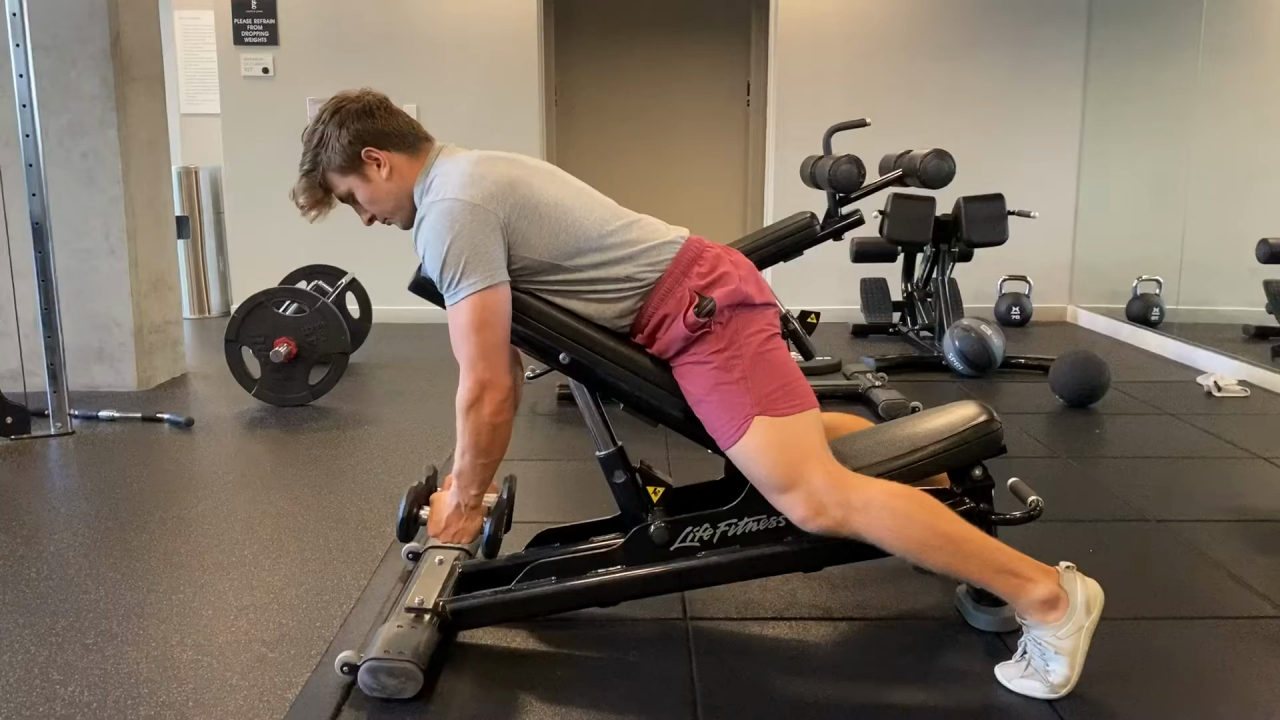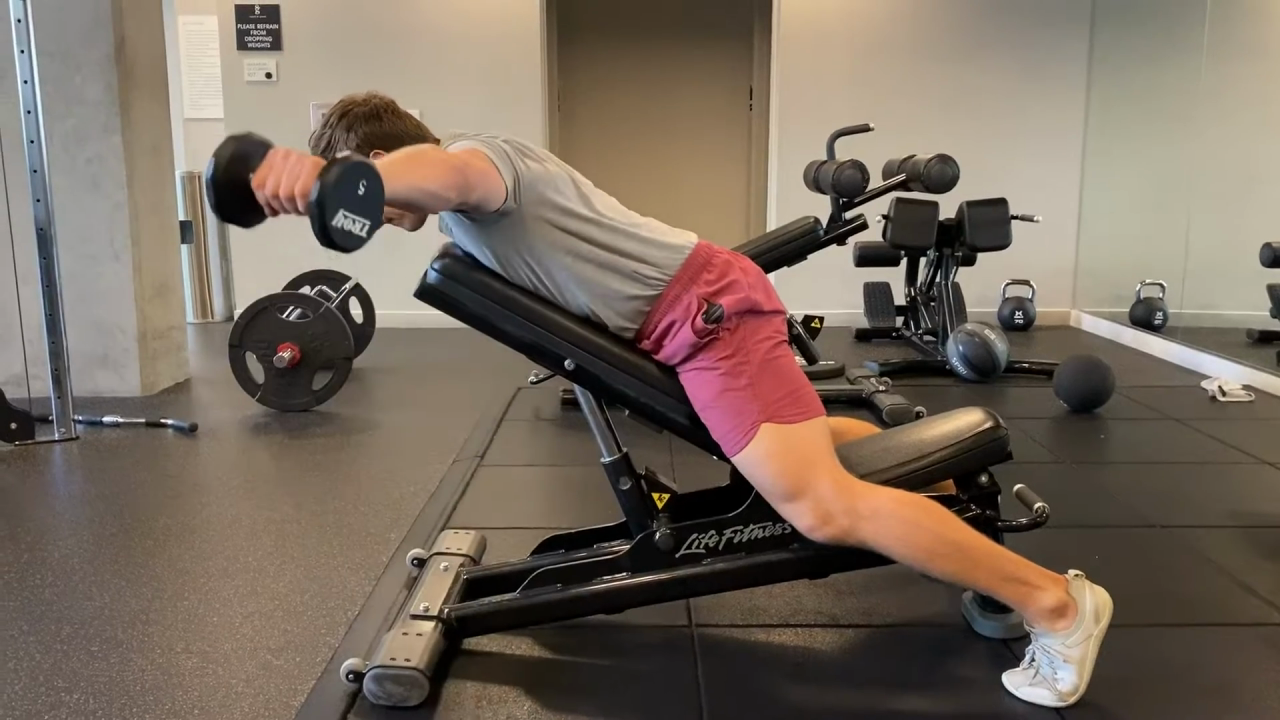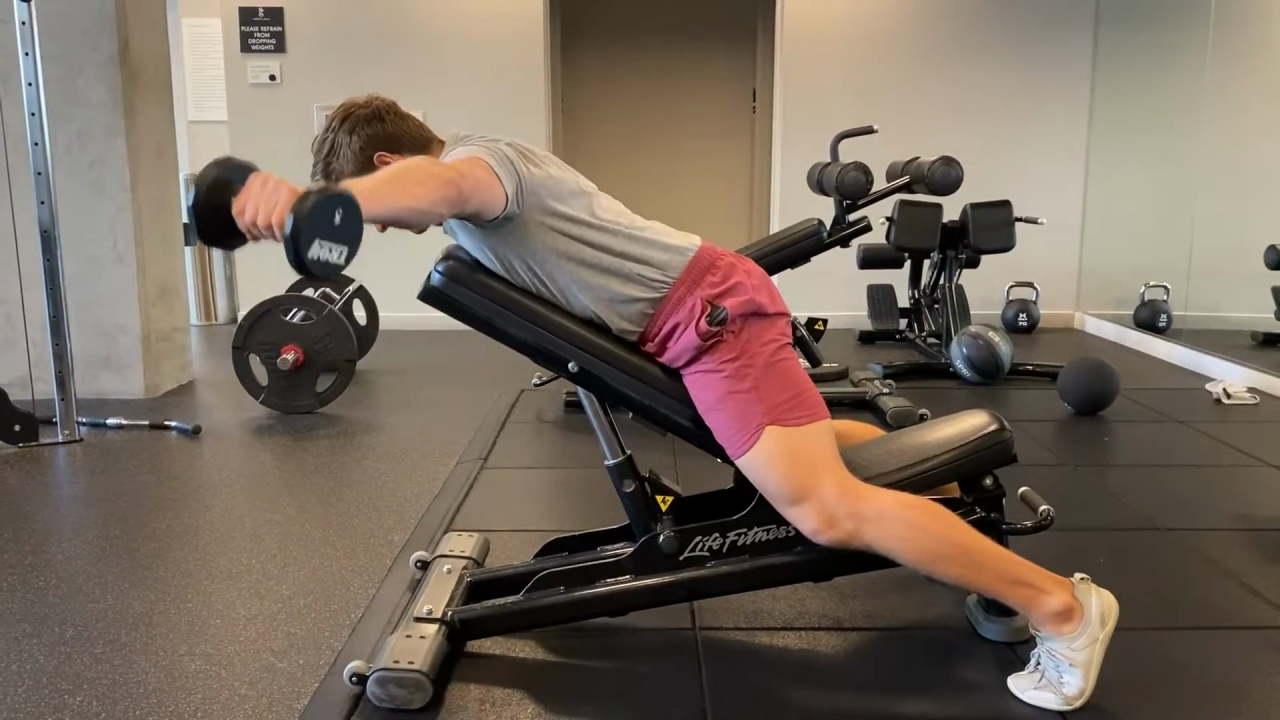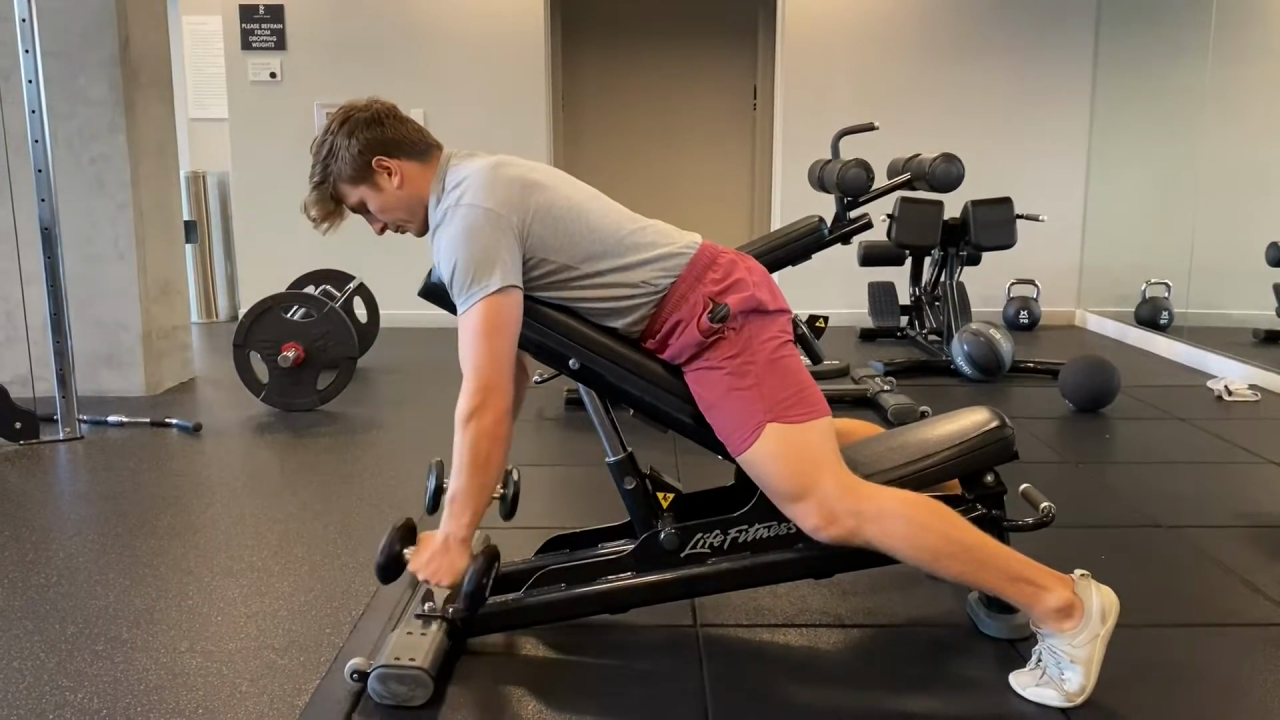
dt=1s
person 1, frame 1
left shoulder: (451, 212)
right shoulder: (473, 175)
left elbow: (487, 388)
right elbow: (506, 355)
left wrist: (466, 499)
right wrist: (474, 470)
left hip: (699, 308)
right hip: (698, 291)
left knee: (815, 498)
right knee: (802, 435)
left ankle: (1046, 593)
person 1, frame 2
left shoulder: (469, 154)
right shoulder: (468, 173)
left elbow: (434, 174)
left wrist: (326, 179)
left hip: (704, 309)
right hip: (695, 305)
left knee: (821, 507)
right knee: (804, 438)
left ankle: (1054, 601)
person 1, frame 3
left shoulder: (475, 156)
right shoulder: (473, 168)
left elbow: (434, 183)
left wrist: (314, 200)
left hip: (708, 311)
right hip: (697, 309)
left knee: (826, 511)
right knee: (805, 443)
left ankle: (1060, 606)
person 1, frame 4
left shoulder: (468, 217)
right shoulder: (479, 179)
left elbow: (483, 397)
right elbow: (509, 358)
left wrist: (453, 538)
right wrist: (483, 460)
left hip: (712, 313)
right hip: (709, 297)
left knee: (827, 508)
right knee: (811, 439)
left ankle: (1062, 601)
